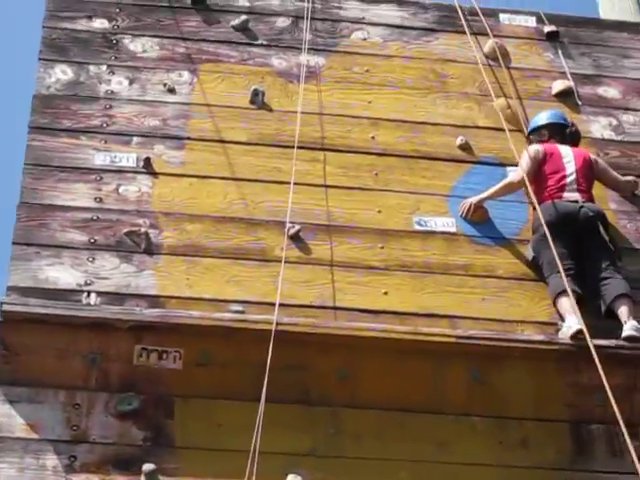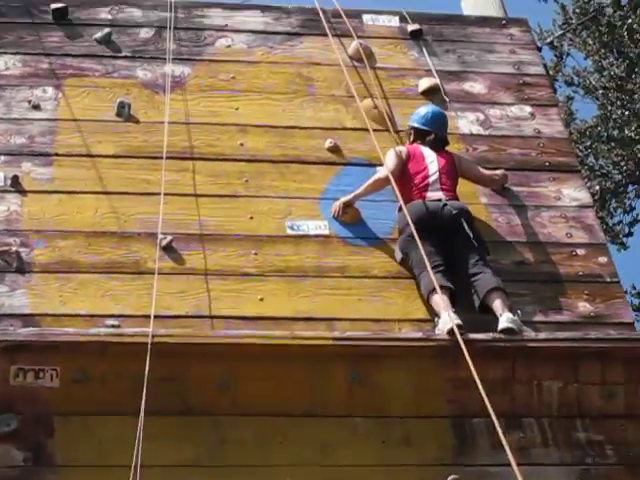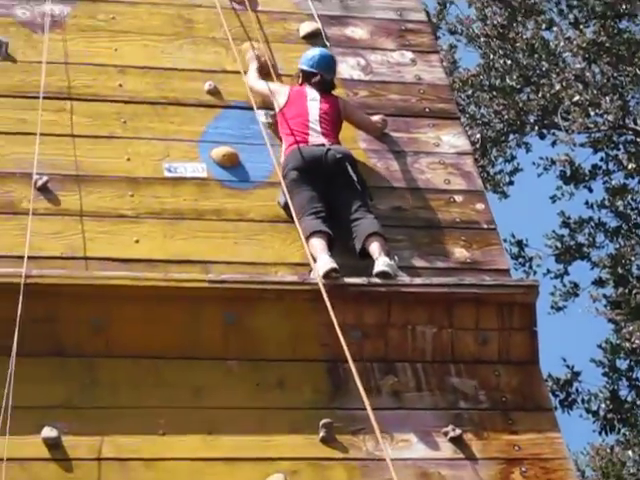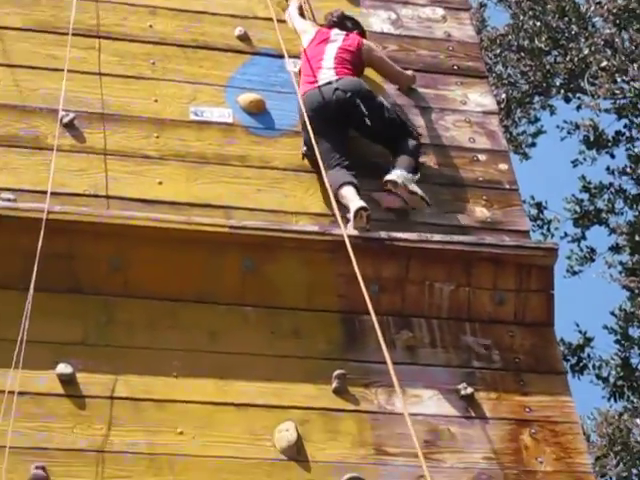
dt=1s
person 1, frame 1
left shoulder: (536, 151)
right shoulder: (587, 157)
left elbow: (518, 180)
left wrist: (481, 198)
left hip: (552, 213)
right hip: (590, 213)
left knee: (559, 271)
right knee: (607, 271)
left ankle: (571, 319)
person 1, frame 2
left shoulder: (400, 152)
right shoulder: (452, 158)
left elbow: (385, 176)
right elbow: (493, 179)
left wrist: (352, 197)
right wrist: (501, 176)
left hip: (418, 213)
right hip: (455, 212)
left knee: (430, 269)
right knee: (477, 266)
left ankle: (447, 315)
right ankle: (504, 313)
person 1, frame 3
left shoulder: (282, 92)
right shoulder: (338, 102)
left elbow: (252, 80)
right elbow: (376, 128)
left wrist: (254, 64)
right wrist: (379, 120)
left hip: (300, 158)
right hip: (337, 156)
left knee: (310, 214)
right knee: (358, 212)
left ankle: (323, 258)
right ankle: (382, 258)
person 1, frame 4
left shoulder: (313, 33)
right shoulder: (363, 45)
right elbow: (404, 79)
right wrist: (408, 77)
left hip: (314, 100)
right hip: (351, 90)
left knee: (335, 165)
right knee: (407, 140)
left ankle: (354, 203)
right ankle: (400, 173)
